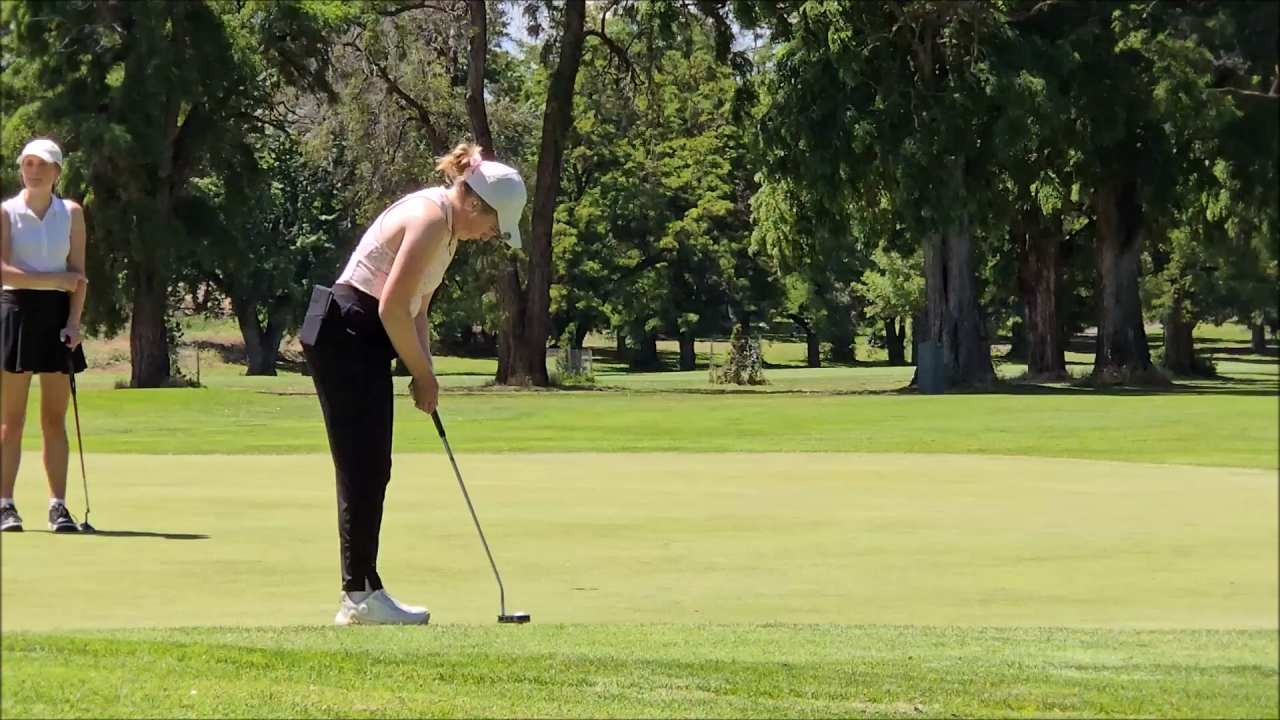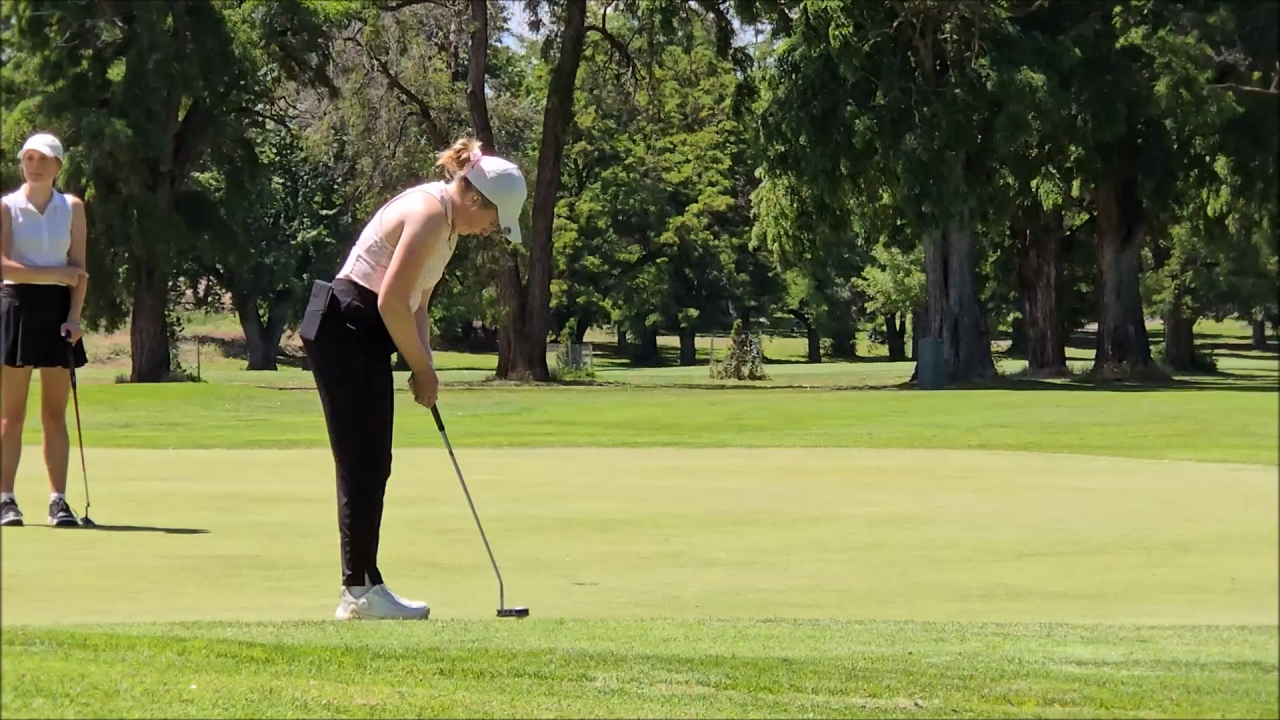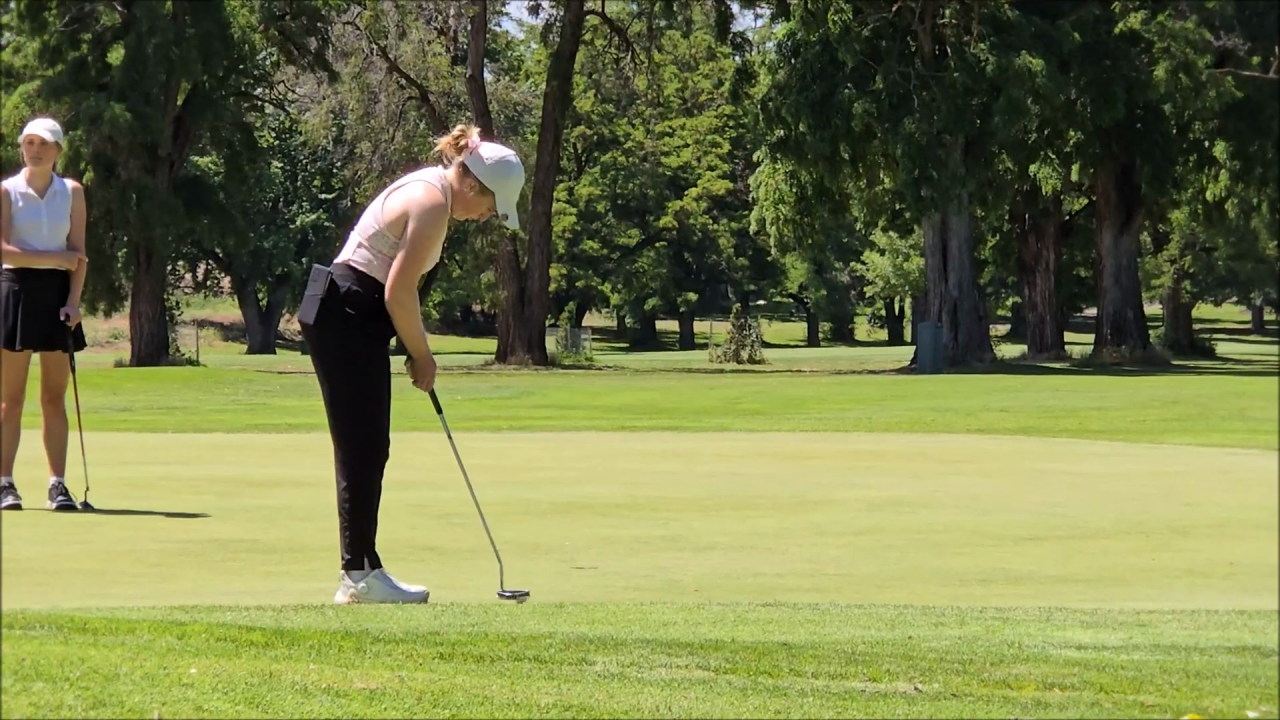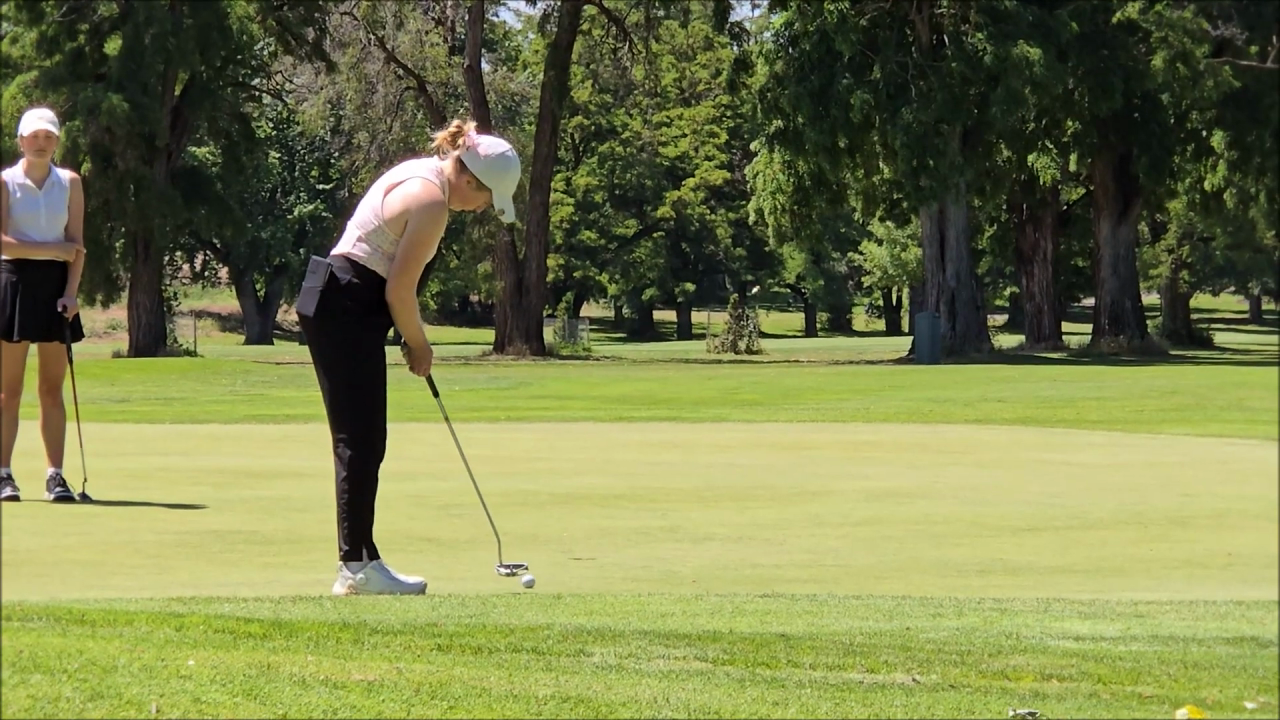
dt=0.3s
person 1, frame 1
left shoulder: (446, 226)
right shoulder: (430, 218)
left elbow: (415, 306)
right elbow: (392, 309)
left wrist: (424, 368)
right wrist: (422, 374)
left hip: (363, 341)
right hip: (346, 337)
left knee: (369, 471)
right knee: (363, 470)
left ankle: (360, 593)
right ankle: (360, 597)
person 1, frame 2
left shoulder: (445, 221)
right shoulder: (429, 213)
left elbow: (416, 300)
right elbow: (391, 302)
left wrist: (424, 363)
right wrist: (421, 368)
left hip: (362, 335)
right hip: (345, 332)
left knee: (368, 466)
right knee: (363, 465)
left ankle: (360, 588)
right ankle: (361, 591)
person 1, frame 3
left shoulder: (432, 189)
right shoulder: (432, 202)
right elbow: (398, 294)
left wrist: (417, 348)
right wrist: (422, 355)
left hip: (353, 317)
right hip: (345, 316)
left knee: (367, 449)
right knee: (363, 449)
left ankle: (359, 570)
right ankle: (360, 575)
person 1, frame 4
left shoulder: (424, 173)
right shoulder: (431, 199)
right elbow: (399, 291)
left wrist: (412, 337)
right wrist: (419, 344)
left hip: (341, 305)
right hip: (344, 309)
left knee: (361, 440)
right knee: (361, 441)
left ankle: (357, 562)
right ankle: (358, 566)
person 2, frame 1
left shoulder: (72, 213)
left elbow: (78, 274)
left wrist: (74, 321)
right wrist: (54, 278)
left hip: (57, 314)
left knee: (55, 419)
left ankle: (58, 507)
person 2, frame 2
left shoulder: (73, 207)
left elbow: (79, 269)
left wrist: (74, 316)
right wrist: (55, 273)
left hip: (58, 308)
left knee: (55, 414)
left ankle: (59, 501)
person 2, frame 3
left shoulder: (72, 191)
left elbow: (78, 252)
left wrist: (74, 300)
right wrist: (54, 256)
left hip: (57, 292)
left knee: (55, 397)
left ankle: (58, 484)
person 2, frame 4
left shoulder: (70, 182)
left elbow: (76, 244)
left wrist: (71, 291)
right wrist: (52, 249)
left hip: (55, 283)
left knee: (52, 389)
left ankle: (55, 476)
